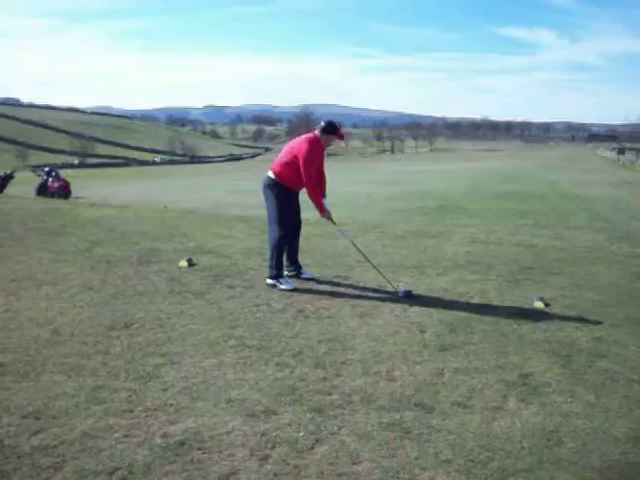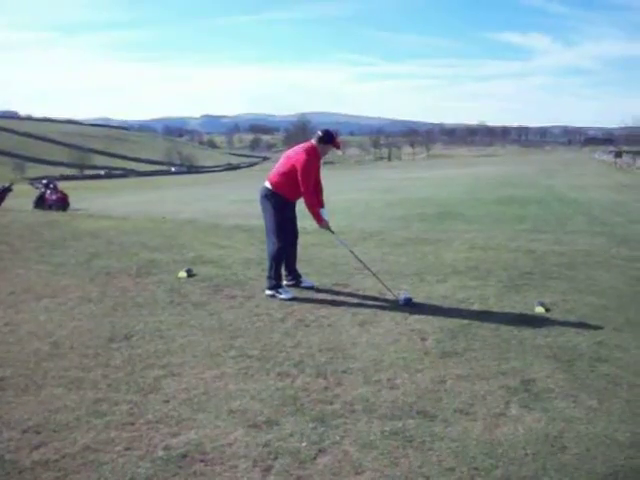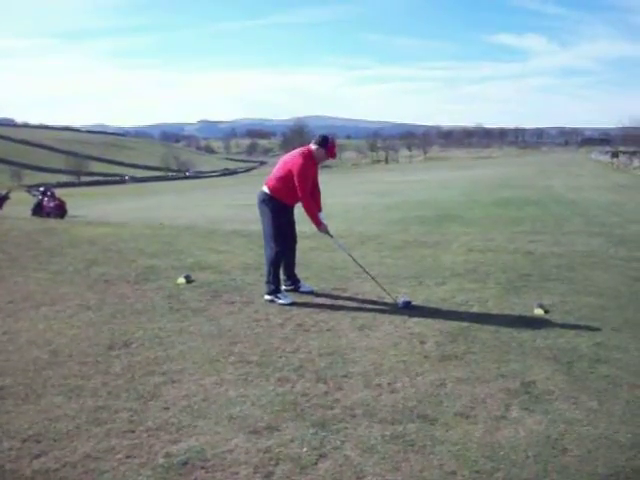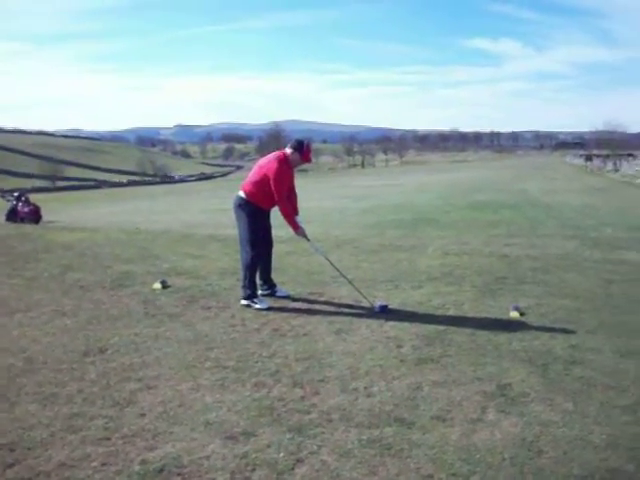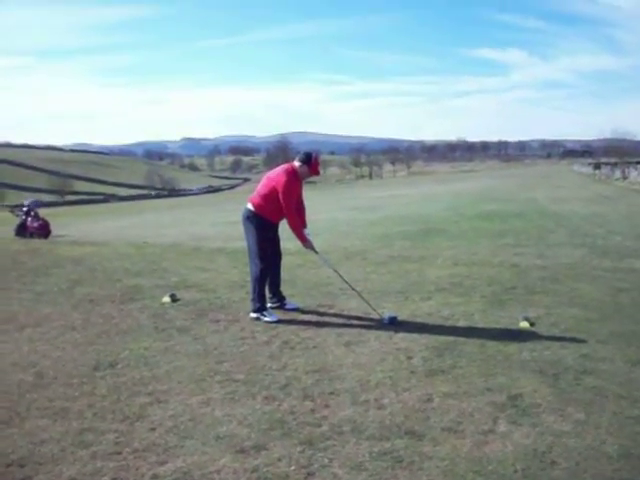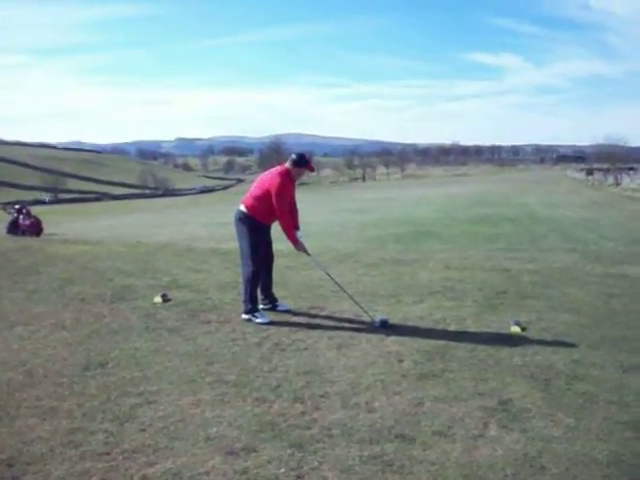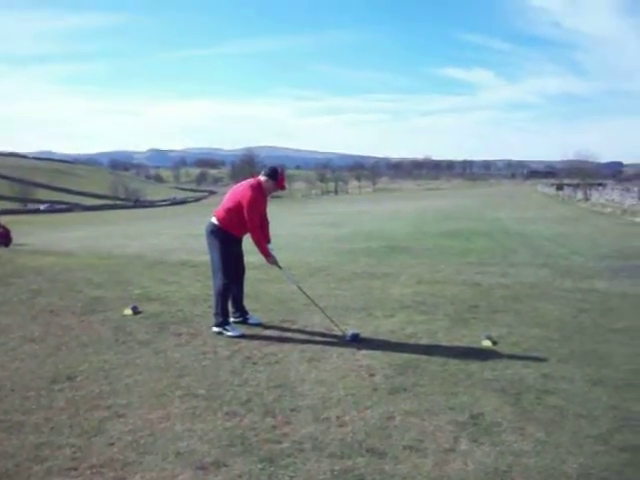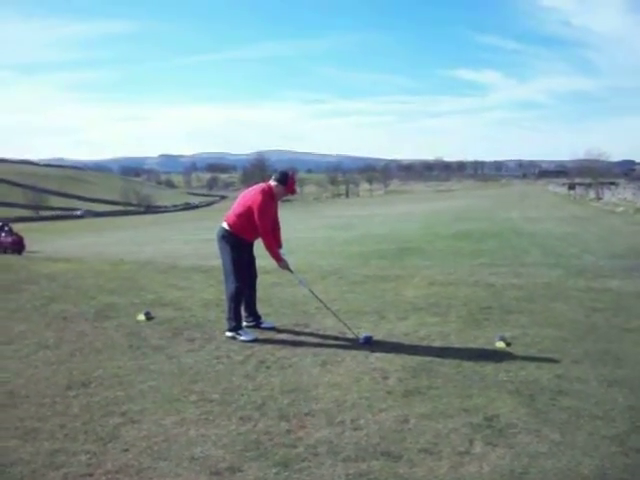
dt=0.5s
person 1, frame 1
left shoulder: (317, 146)
right shoulder: (307, 147)
left elbow: (319, 175)
right elbow: (309, 182)
left wrist: (324, 202)
right wrist: (322, 209)
left hip: (289, 187)
right hip: (276, 186)
left knee: (294, 227)
right knee: (280, 230)
left ankle: (292, 267)
right ankle: (274, 275)
person 1, frame 2
left shoulder: (313, 155)
right shoulder: (305, 157)
left elbow: (316, 185)
right elbow: (307, 192)
left wrist: (322, 211)
right wrist: (319, 219)
left hip: (286, 198)
right hip: (273, 197)
left knee: (291, 237)
right knee: (279, 241)
left ankle: (291, 277)
right ankle: (273, 286)
person 1, frame 3
left shoulder: (311, 160)
right shoulder: (301, 162)
left elbow: (314, 189)
right elbow: (305, 197)
left wrist: (320, 216)
right wrist: (318, 223)
left hip: (284, 202)
right hip: (271, 201)
left knee: (290, 242)
right knee: (276, 246)
left ankle: (290, 281)
right ankle: (272, 290)
person 1, frame 4
left shoulder: (286, 164)
right shoulder: (277, 166)
left elbow: (290, 193)
right elbow: (282, 200)
left wrist: (297, 218)
right wrist: (295, 226)
left hip: (260, 207)
right hip: (247, 206)
left knee: (266, 247)
right knee: (252, 250)
left ankle: (266, 286)
right ankle: (248, 295)
person 1, frame 5
left shoulder: (295, 177)
right shoulder: (285, 179)
left elbow: (299, 206)
right elbow: (290, 213)
left wrist: (305, 231)
right wrist: (303, 240)
left hip: (268, 219)
right hip: (256, 219)
left knee: (275, 259)
right knee: (261, 263)
left ankle: (275, 299)
right ankle: (258, 308)
person 1, frame 6
left shoulder: (287, 179)
right shoulder: (279, 181)
left elbow: (291, 207)
right elbow: (282, 216)
left wrist: (297, 233)
right wrist: (295, 242)
left hip: (260, 222)
right hip: (248, 220)
left knee: (267, 261)
right knee: (253, 265)
left ankle: (267, 300)
right ankle: (249, 310)
person 1, frame 7
left shoulder: (259, 191)
right shoulder: (251, 193)
left elbow: (263, 221)
right elbow: (254, 228)
left wrist: (268, 246)
right wrist: (267, 255)
left hip: (232, 234)
right hip: (220, 233)
left knee: (238, 274)
right knee: (224, 278)
left ankle: (238, 313)
right ankle: (220, 322)
person 1, frame 8
left shoulder: (270, 196)
right shoulder: (261, 198)
left elbow: (274, 225)
right elbow: (265, 233)
left wrist: (279, 250)
right wrist: (278, 259)
left hip: (243, 239)
right hip: (230, 238)
left knee: (250, 279)
right knee: (236, 282)
left ankle: (251, 318)
right ankle: (233, 327)
